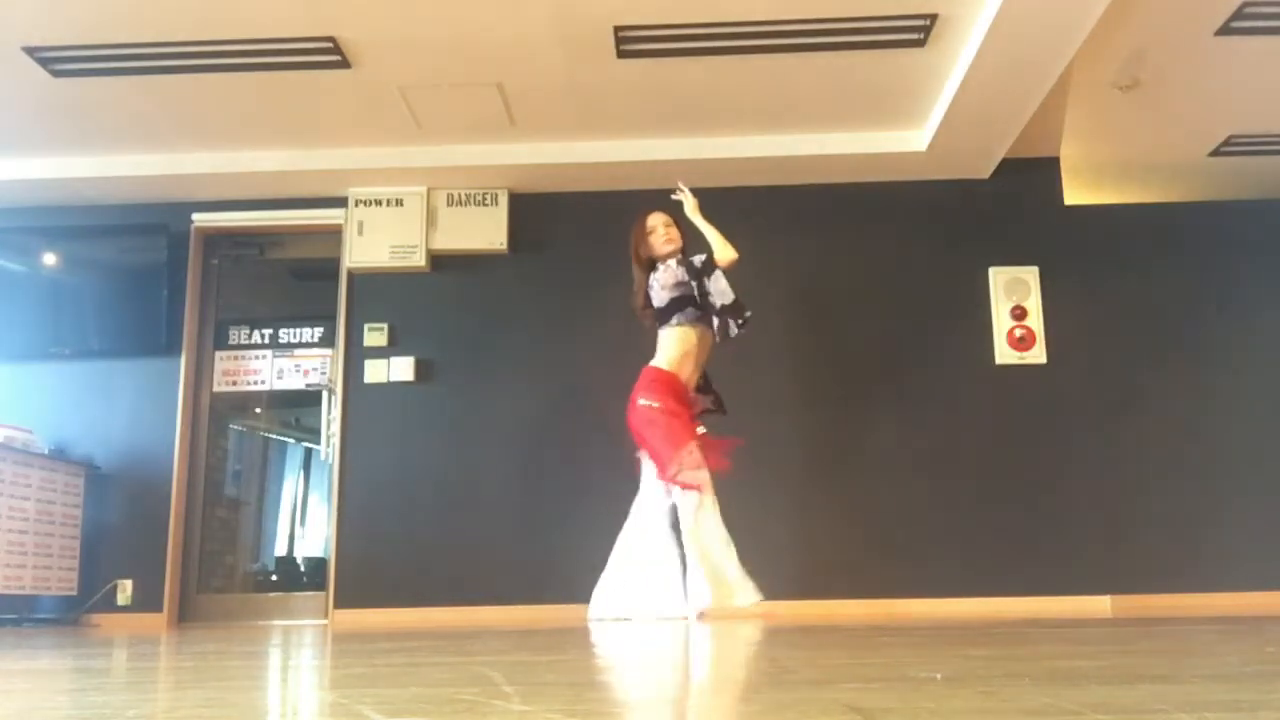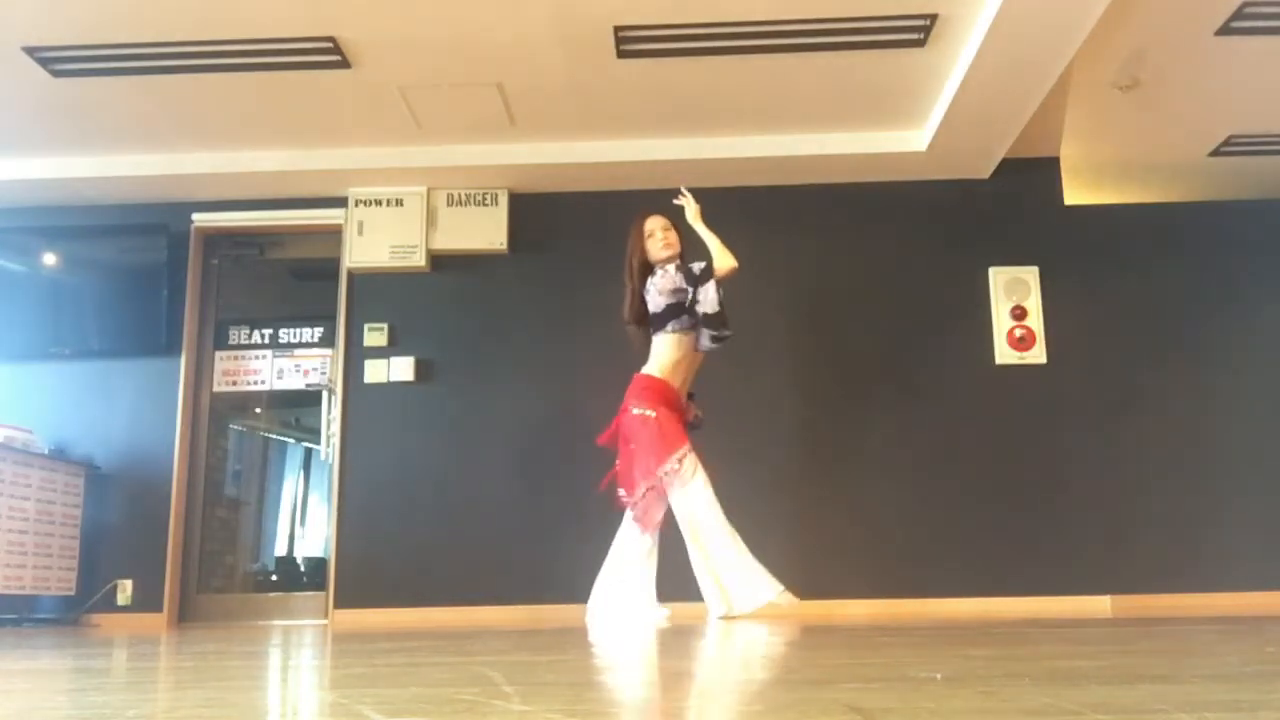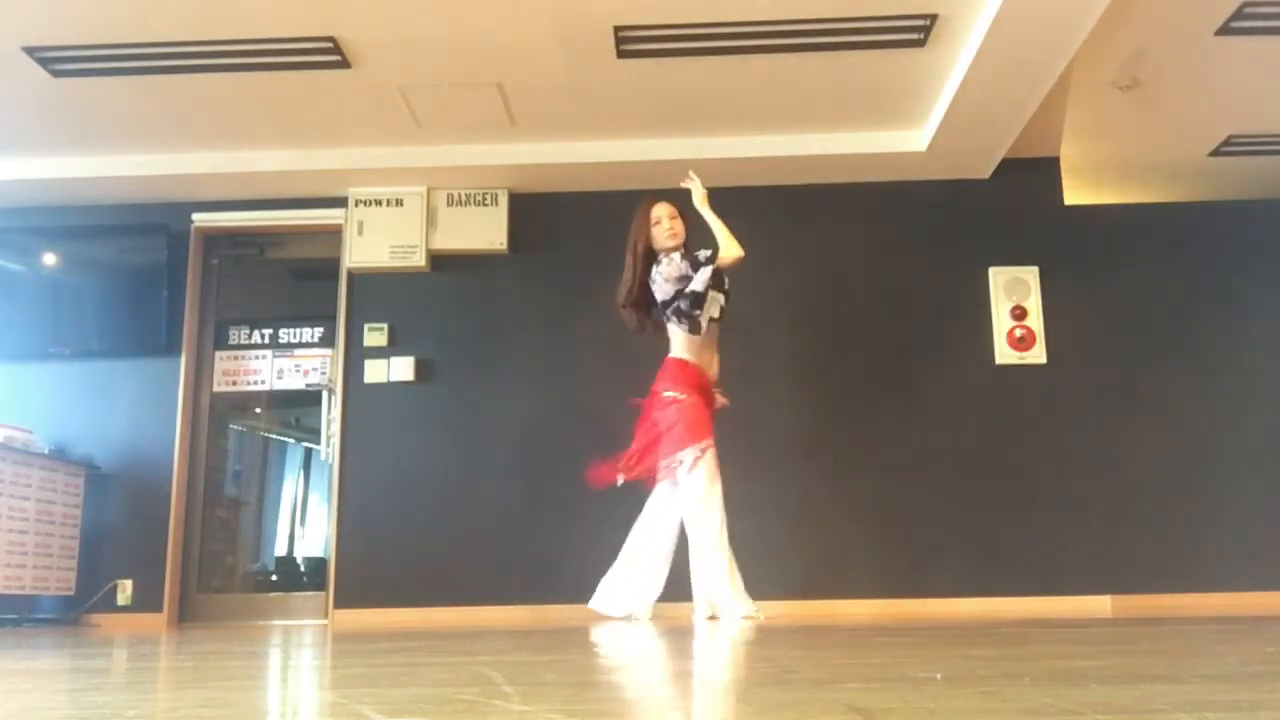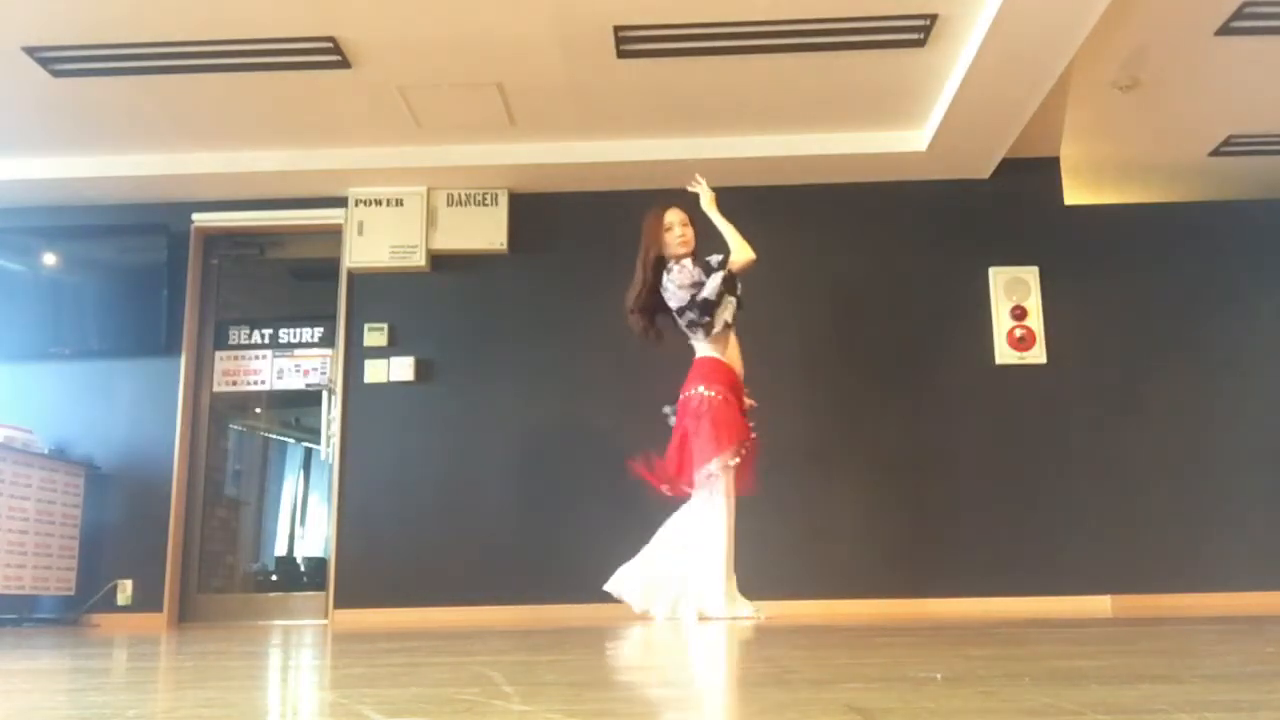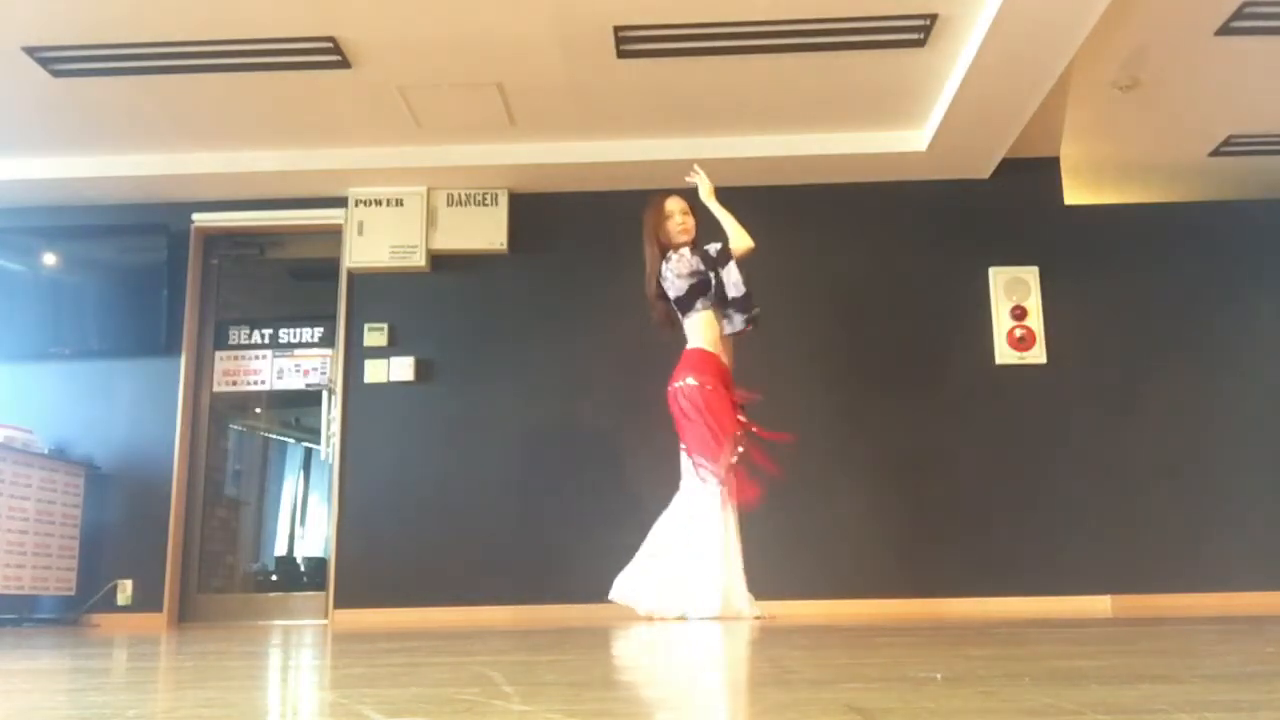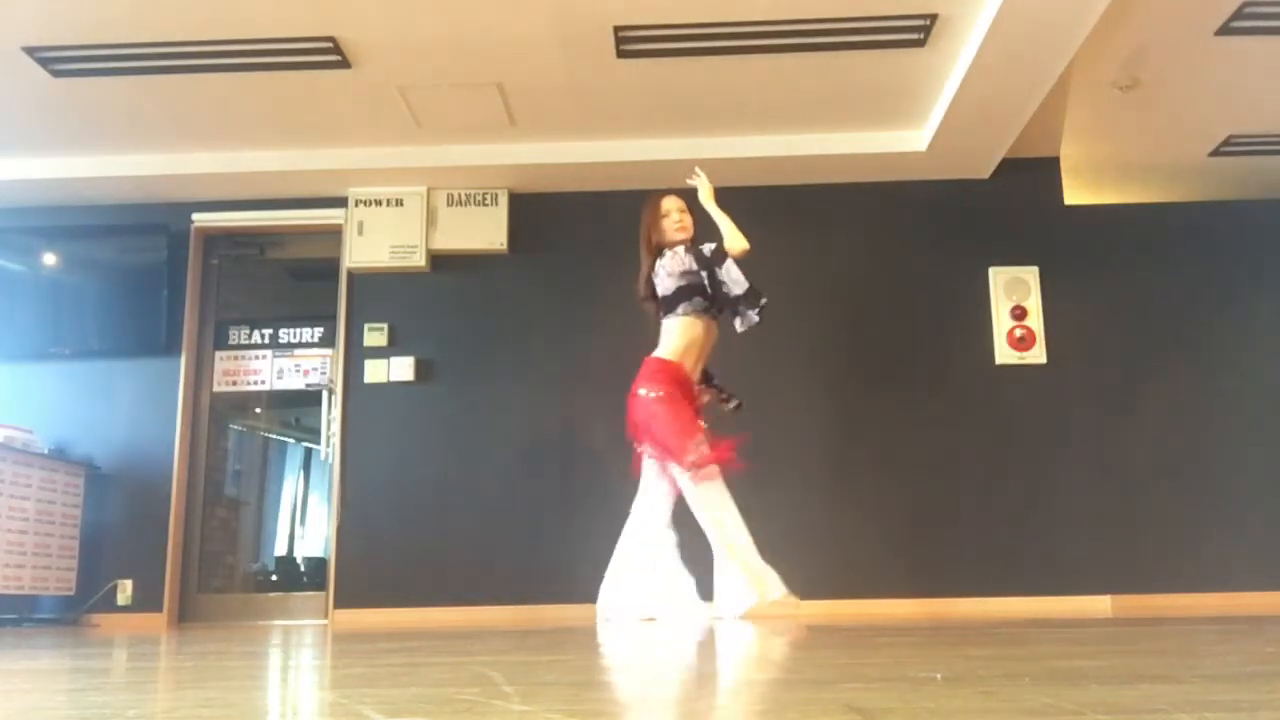
dt=0.2s
person 1, frame 1
left shoulder: (682, 276)
right shoulder: (665, 274)
right elbow: (727, 256)
right wrist: (697, 215)
left hip: (676, 398)
right hip: (658, 394)
left knee: (657, 498)
right knee: (694, 491)
left ankle: (623, 598)
right ankle: (711, 591)
person 1, frame 2
left shoulder: (679, 282)
right shoulder: (663, 279)
right elbow: (728, 264)
right wrist: (698, 221)
left hip: (665, 405)
right hip: (650, 400)
left knee: (649, 506)
right knee: (697, 501)
left ankle: (619, 602)
right ankle: (737, 591)
person 1, frame 3
left shoulder: (682, 268)
right shoulder: (668, 266)
right elbow: (733, 253)
right wrist: (705, 207)
left hip: (690, 391)
right hip: (680, 388)
left knee: (672, 496)
right knee: (701, 495)
left ankle: (625, 596)
right ankle: (719, 598)
person 1, frame 4
left shoulder: (689, 275)
right shoulder: (680, 273)
right elbow: (745, 256)
right wrist: (714, 210)
left hip: (716, 390)
right hip: (712, 385)
left knee: (710, 498)
right knee: (715, 496)
left ankle: (647, 585)
right ankle: (714, 599)
person 1, frame 5
left shoulder: (694, 266)
right shoulder: (681, 260)
right elbow: (744, 244)
right wrist: (712, 199)
left hip: (702, 381)
right hip: (699, 377)
left knee: (699, 492)
right knee: (718, 489)
left ankle: (654, 588)
right ankle: (722, 597)
person 1, frame 6
left shoulder: (691, 265)
right shoulder: (674, 260)
right elbow: (738, 246)
right wrist: (711, 201)
left hip: (675, 389)
right hip: (662, 384)
left knee: (655, 500)
right knee: (709, 490)
left ankle: (632, 599)
right ankle: (746, 589)
